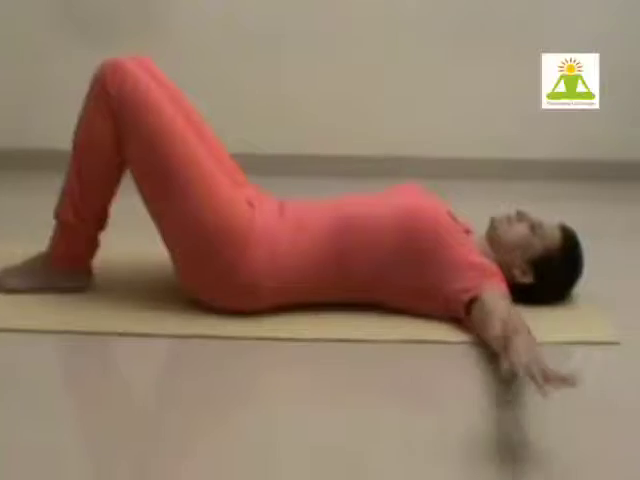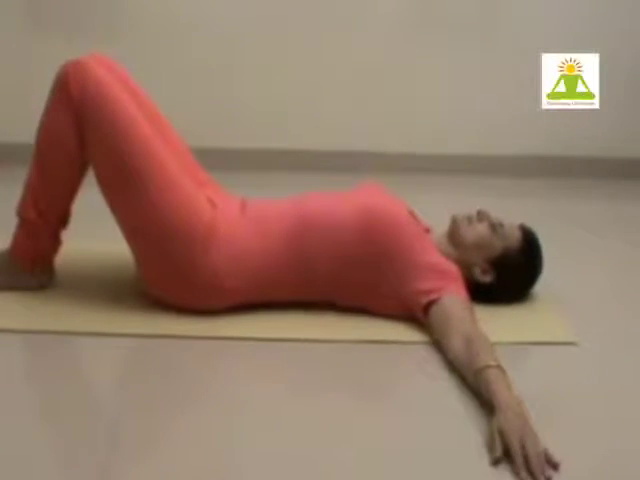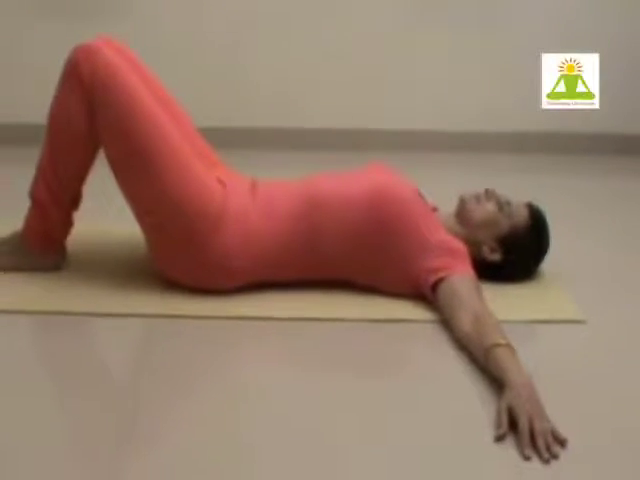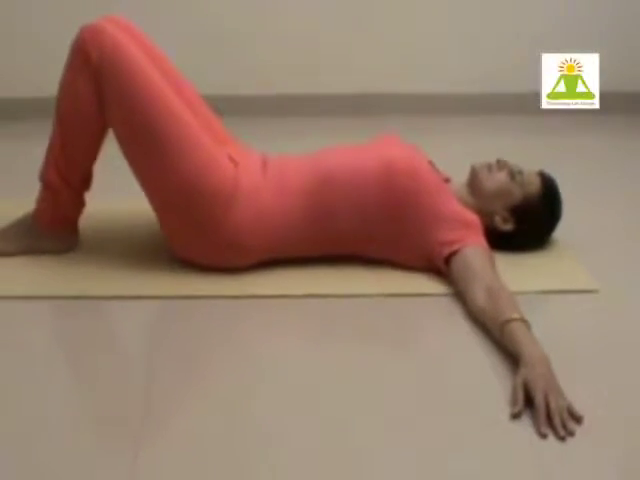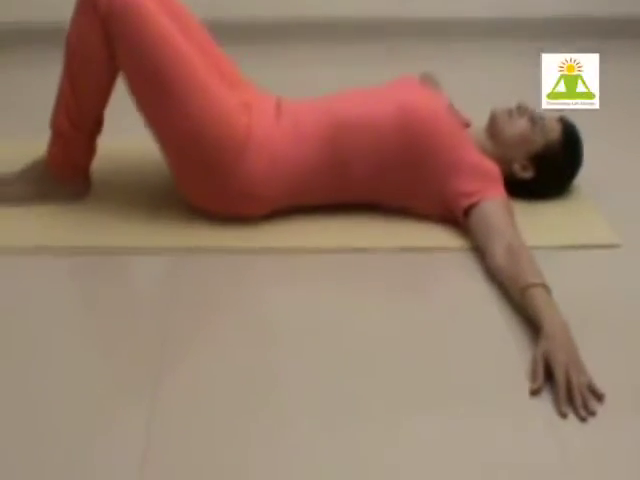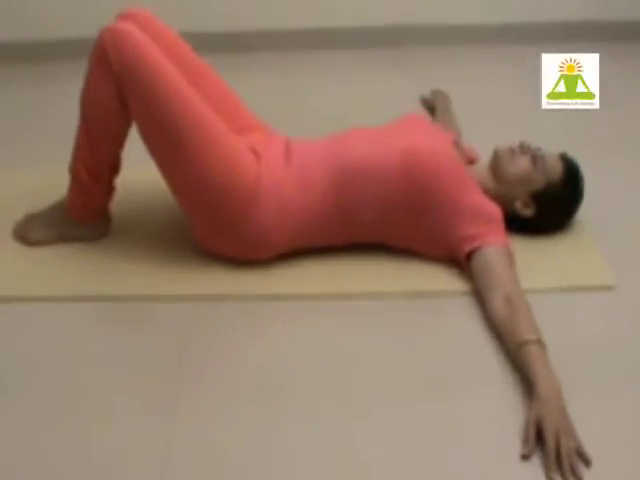
dt=0.5s
person 1, frame 1
left shoulder: (480, 275)
right shoulder: (465, 247)
left elbow: (504, 320)
left wrist: (523, 344)
left hip: (239, 262)
right hip: (262, 222)
left knee: (119, 81)
right knee: (135, 72)
left ankle: (65, 265)
right ankle: (68, 257)
person 1, frame 2
left shoulder: (435, 277)
right shoulder: (419, 242)
left elbow: (463, 337)
left wrist: (508, 403)
left hip: (199, 256)
right hip: (220, 220)
left knee: (83, 79)
right knee: (97, 75)
person 1, frame 3
left shoulder: (444, 256)
right shoulder: (431, 224)
left elbow: (471, 317)
left wrist: (517, 380)
left hip: (212, 237)
right hip: (233, 199)
left knee: (94, 63)
right knee: (106, 56)
person 1, frame 4
left shoulder: (457, 227)
right shoulder: (440, 192)
left elbow: (485, 289)
left wrist: (531, 353)
left hip: (224, 215)
right hip: (242, 176)
left knee: (100, 43)
right knee: (111, 34)
left ankle: (51, 225)
right ankle: (57, 220)
person 1, frame 5
left shoulder: (479, 179)
right shoulder: (457, 132)
left elbow: (504, 249)
left wrist: (552, 325)
left hip: (237, 166)
right hip: (257, 115)
left ankle: (65, 169)
right ankle: (67, 160)
person 1, frame 6
left shoulder: (479, 218)
right shoulder: (461, 161)
left elbow: (504, 296)
left wrist: (545, 386)
right wrist: (442, 105)
left hip: (249, 206)
right hip: (266, 155)
left knee: (118, 45)
right knee: (134, 24)
left ankle: (83, 213)
right ankle: (88, 202)
